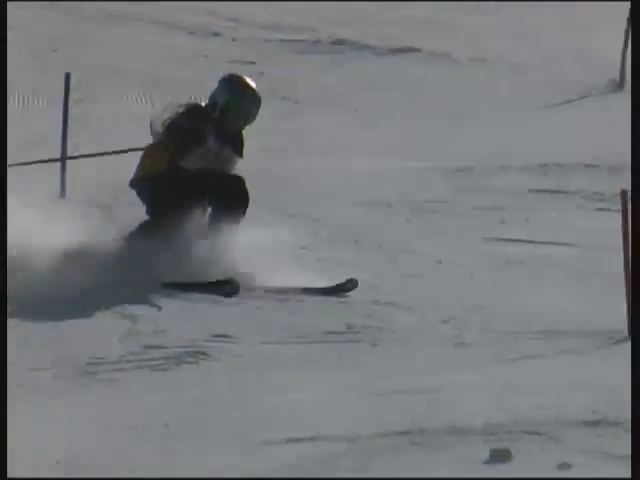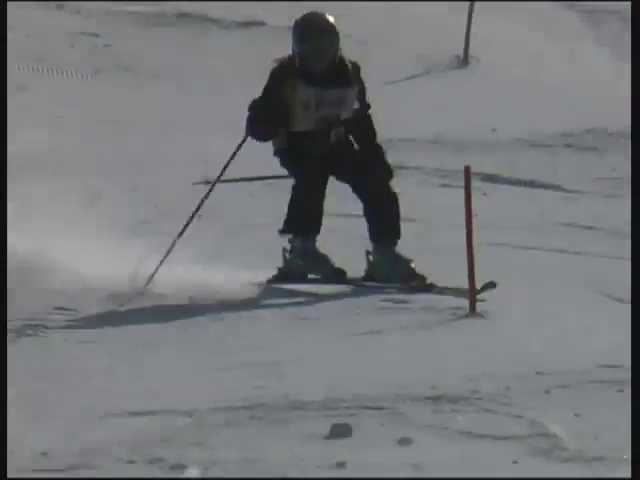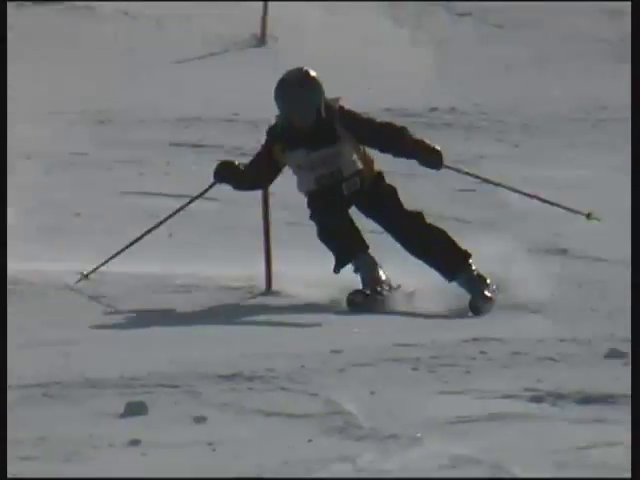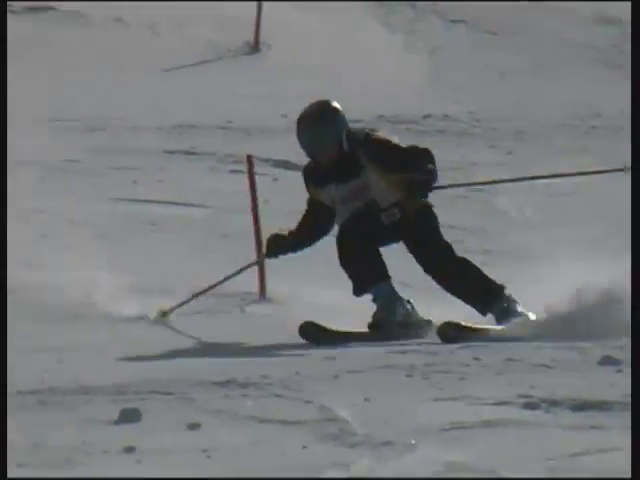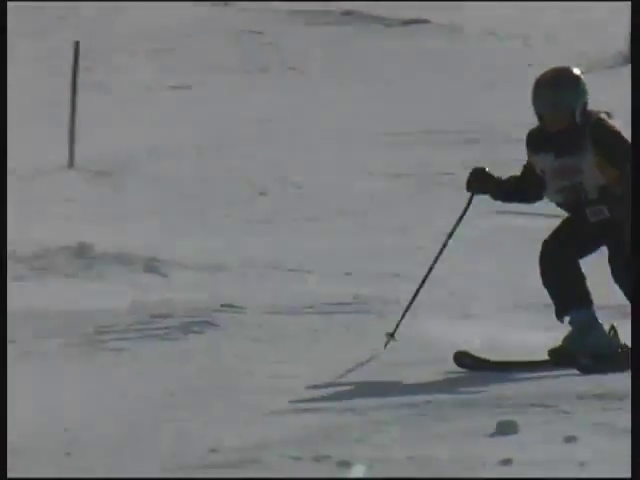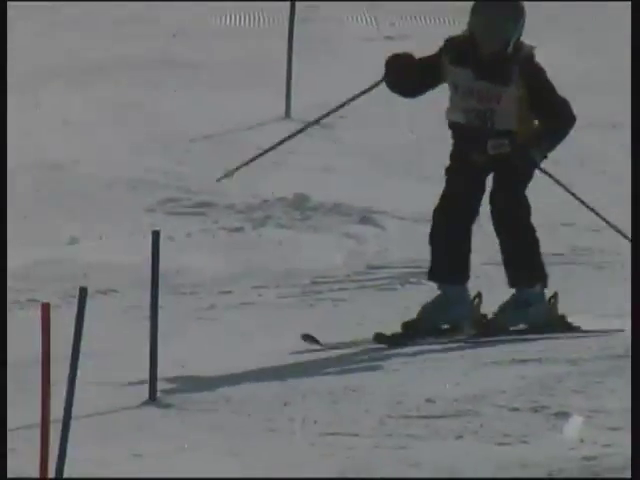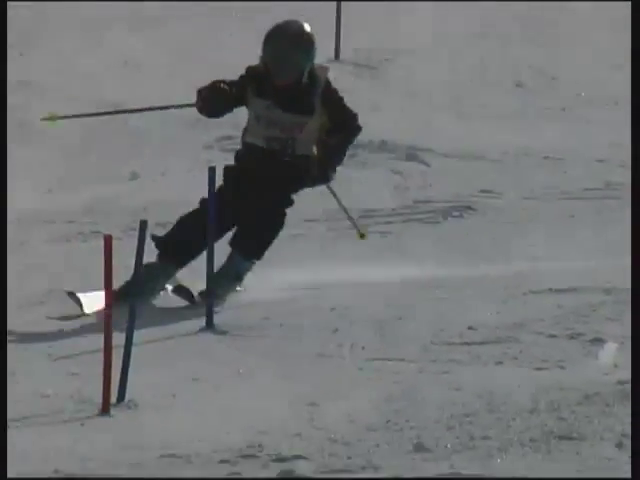
dt=0.3s
person 1, frame 1
left shoulder: (233, 144)
right shoulder: (194, 115)
left elbow: (212, 179)
right elbow: (174, 141)
left hip: (187, 182)
right hip: (155, 181)
left knee: (235, 192)
right knee: (171, 217)
person 1, frame 2
left shoulder: (347, 73)
right shoulder: (285, 76)
left elbow: (360, 120)
right elbow: (262, 127)
left wrist: (375, 155)
right wrist: (262, 116)
left hip: (334, 142)
right hip: (296, 145)
left knee: (375, 184)
right knee: (312, 180)
left ankle: (385, 257)
right ankle: (301, 252)
person 1, frame 3
left shoulder: (338, 120)
right shoulder: (281, 139)
left elbow: (382, 133)
right elbow: (257, 175)
left wrist: (422, 149)
right wrist: (231, 173)
left hip: (361, 181)
right hip: (323, 192)
left knee: (406, 227)
right knee: (327, 217)
left ankle: (470, 277)
right ankle: (372, 275)
person 1, frame 4
left shoulder: (369, 148)
right shoulder: (316, 177)
left elbow: (415, 157)
right elbow: (316, 224)
left wrist: (424, 174)
right wrist: (284, 242)
left hip: (409, 211)
right hip: (370, 223)
left knee: (439, 260)
right knee: (348, 242)
left ankle: (504, 305)
right ankle: (391, 306)
person 1, frame 5
left shoulder: (598, 132)
right shoulder: (540, 141)
left elbow: (631, 161)
right elbow: (530, 187)
left wrist: (619, 193)
right wrist: (490, 185)
left hip: (619, 211)
right hip: (584, 214)
left knee: (626, 271)
right knee: (554, 257)
right ankle: (589, 332)
person 1, frame 6
left shoulder: (523, 68)
right shoulder: (455, 54)
left elbow: (561, 116)
right elbow: (413, 82)
left wrist: (535, 148)
right wrist: (400, 71)
left hip: (512, 150)
right hip: (468, 148)
left knee: (507, 212)
right knee: (451, 215)
left ankle: (531, 297)
right ankle: (453, 298)
person 1, frame 7
left shoulder: (321, 94)
right shoulder: (256, 81)
left elbow: (349, 126)
right elbow: (212, 105)
left wrist: (328, 163)
right wrist: (212, 97)
left hip: (297, 164)
right hip: (256, 158)
left knee: (268, 206)
right knee: (220, 210)
left ankle: (233, 271)
right ankle: (159, 272)
